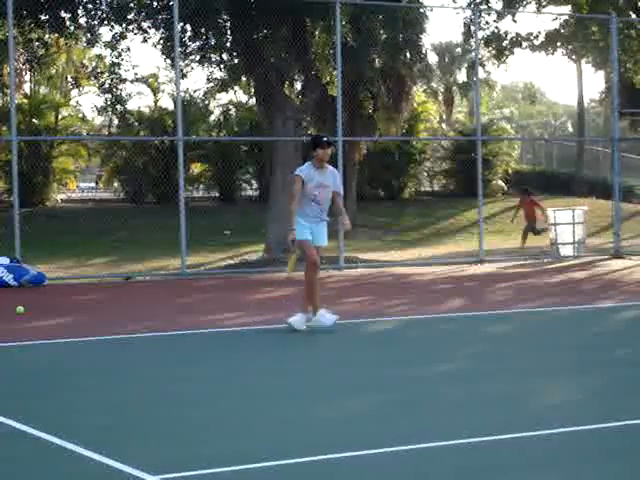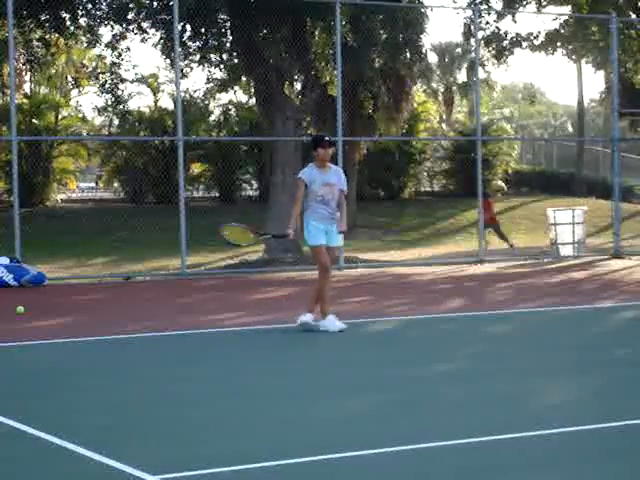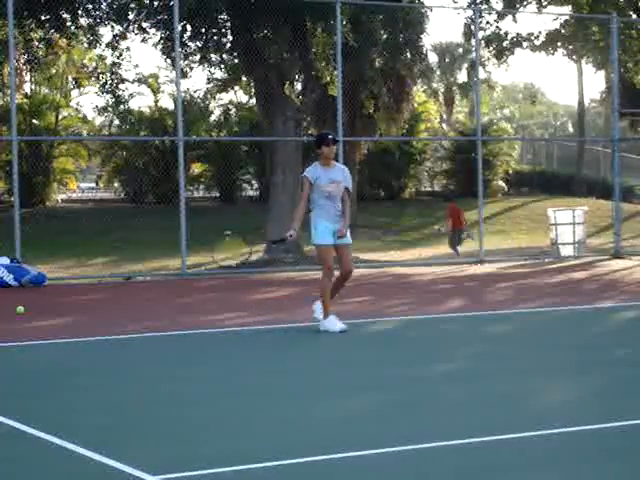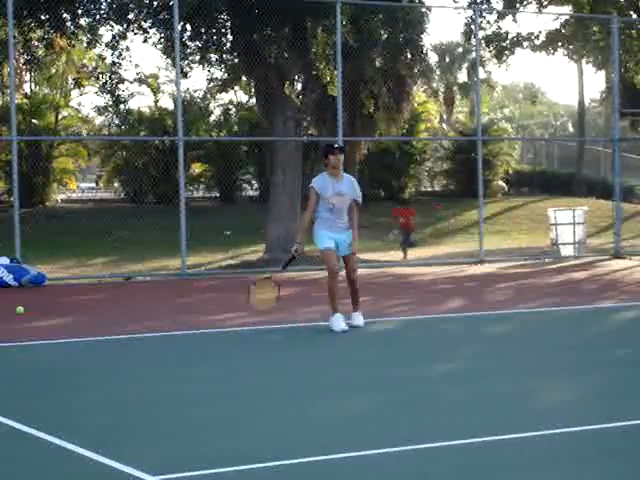
dt=0.2s
person 1, frame 1
left shoulder: (334, 174)
right shoulder: (302, 172)
left elbow: (337, 200)
right elbow: (295, 201)
left wrist: (344, 217)
right wrist: (292, 228)
left hip: (320, 224)
right hip: (302, 222)
left knee: (312, 270)
right knee: (314, 263)
left ankle: (303, 314)
right ankle: (318, 312)
person 1, frame 2
left shoulder: (338, 173)
right shoulder: (306, 174)
left elbow: (342, 201)
right elbow: (298, 203)
left wrist: (342, 220)
right wrist: (292, 227)
left hip: (333, 227)
right hip: (314, 225)
left knee: (326, 272)
right knee: (325, 269)
left ankle: (309, 314)
right ankle: (325, 317)
person 1, frame 3
left shoulder: (343, 171)
right shoulder: (311, 172)
left elbow: (346, 200)
right elbow: (303, 202)
left wrist: (346, 223)
right wrist: (294, 228)
left hip: (339, 225)
right hip: (321, 224)
left knee: (347, 270)
right knee: (329, 270)
left ankle: (322, 302)
right ankle: (326, 317)
person 1, frame 4
left shoulder: (351, 182)
right shoulder: (318, 183)
left elbow: (353, 213)
right elbow: (308, 213)
left wrist: (355, 237)
right wrist: (299, 240)
left hip: (345, 234)
right hip: (323, 232)
left knee: (352, 277)
right knee: (334, 270)
left ankle: (356, 312)
right ankle: (335, 314)
